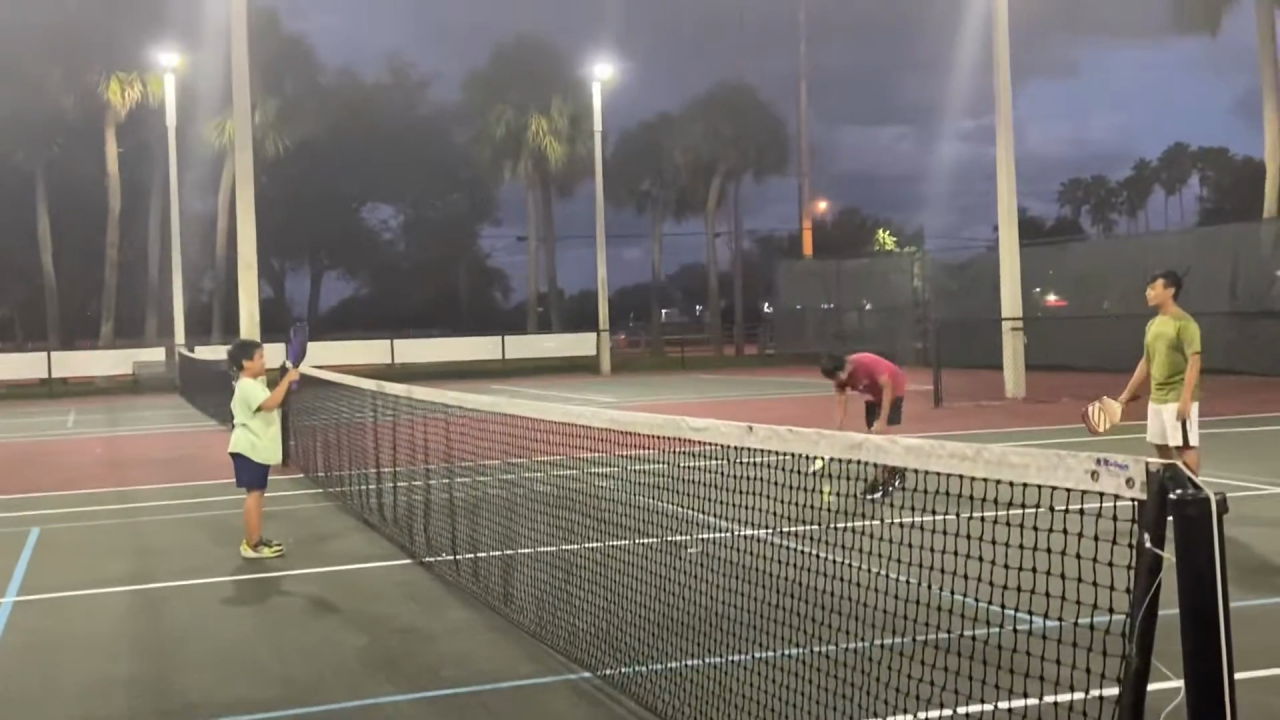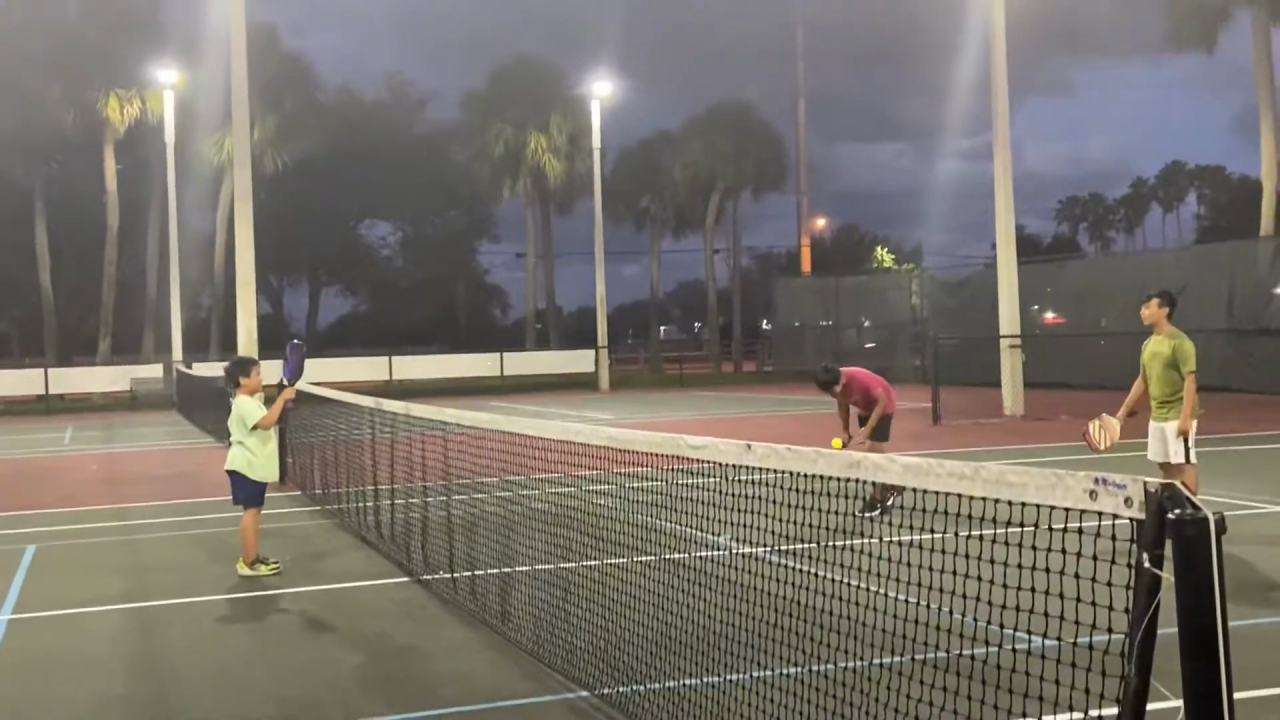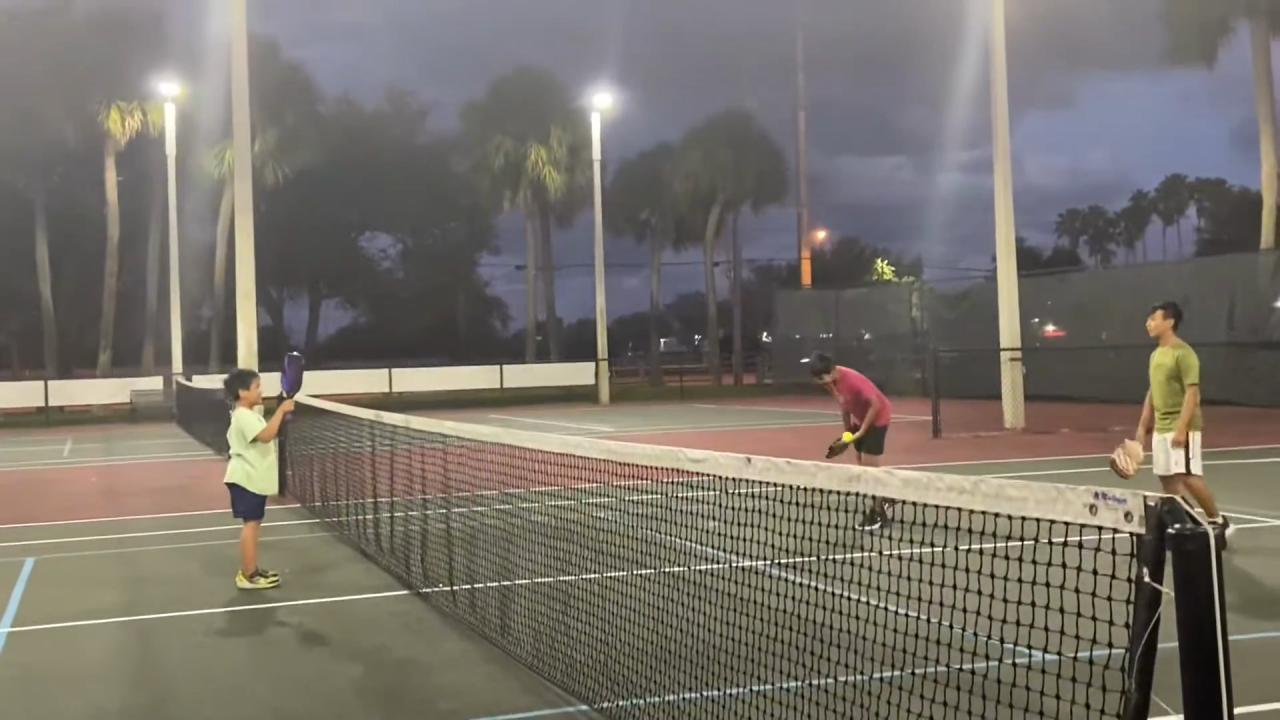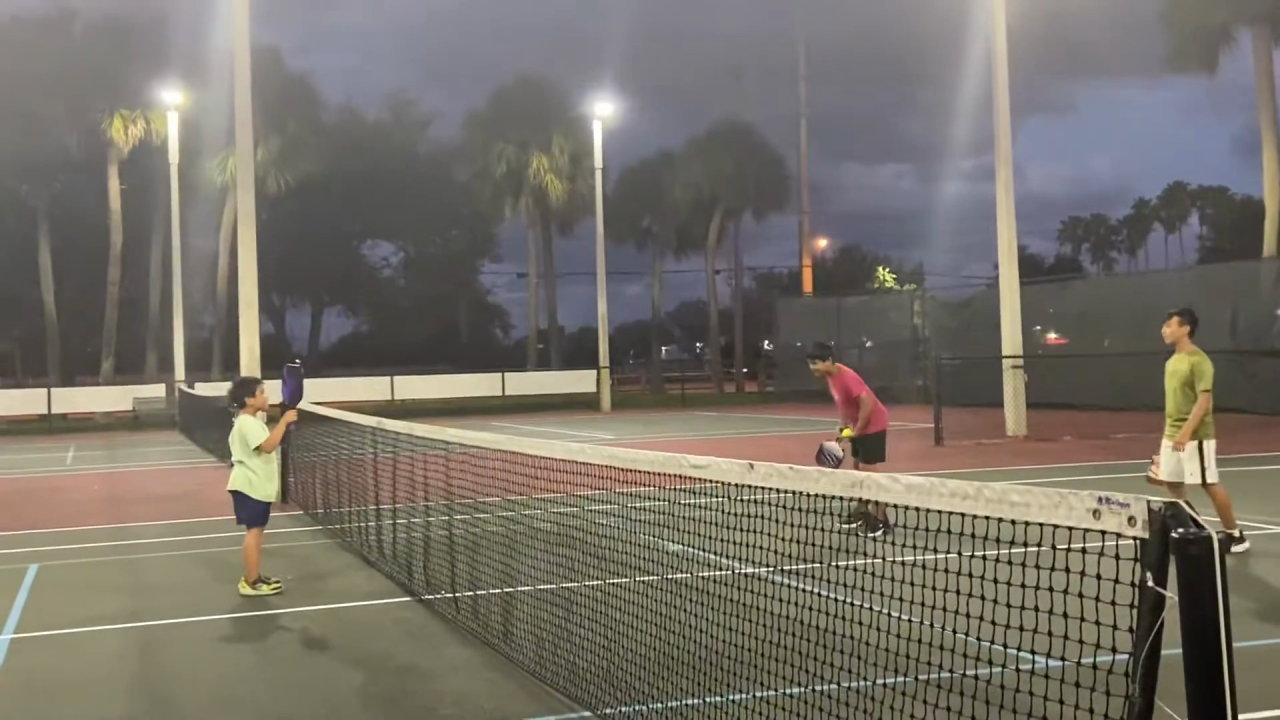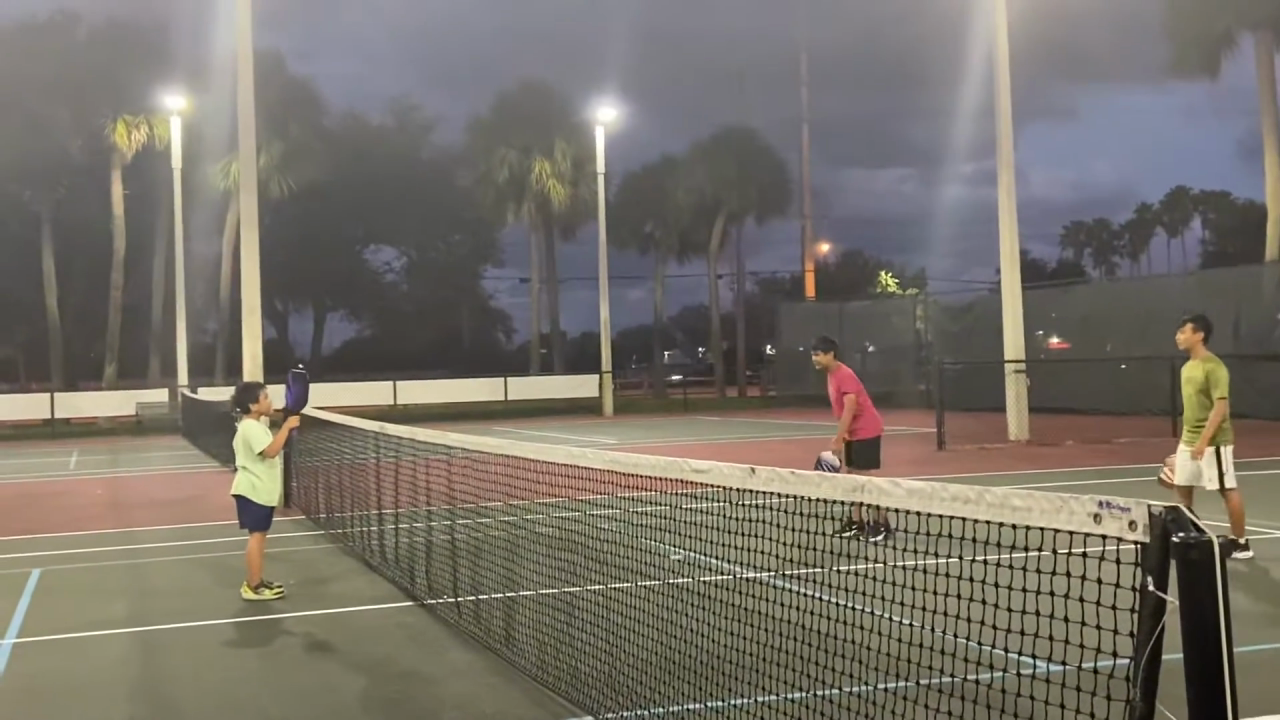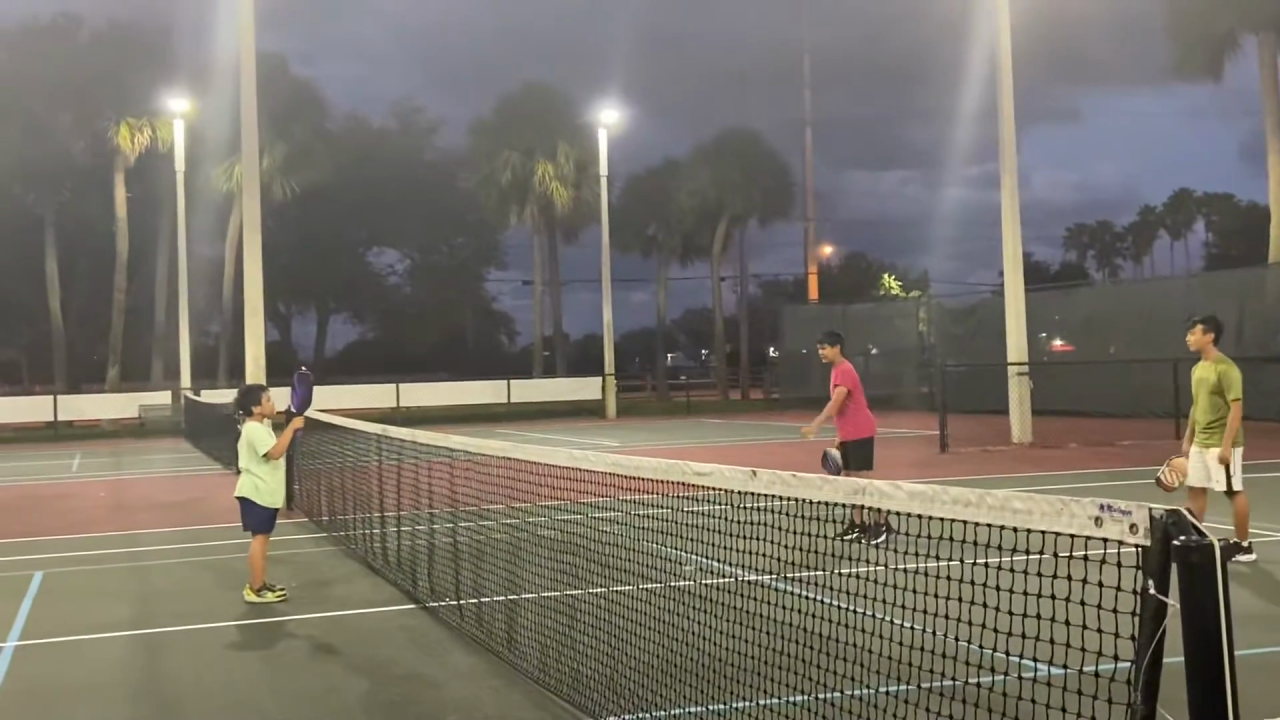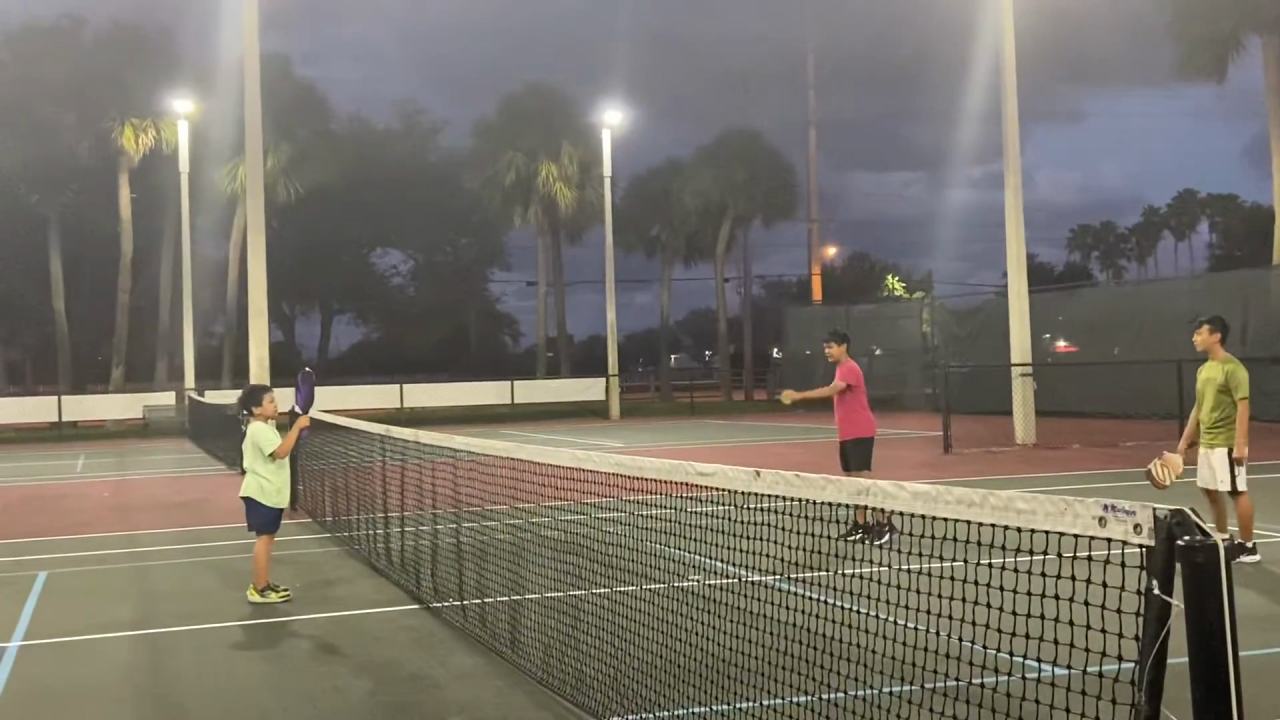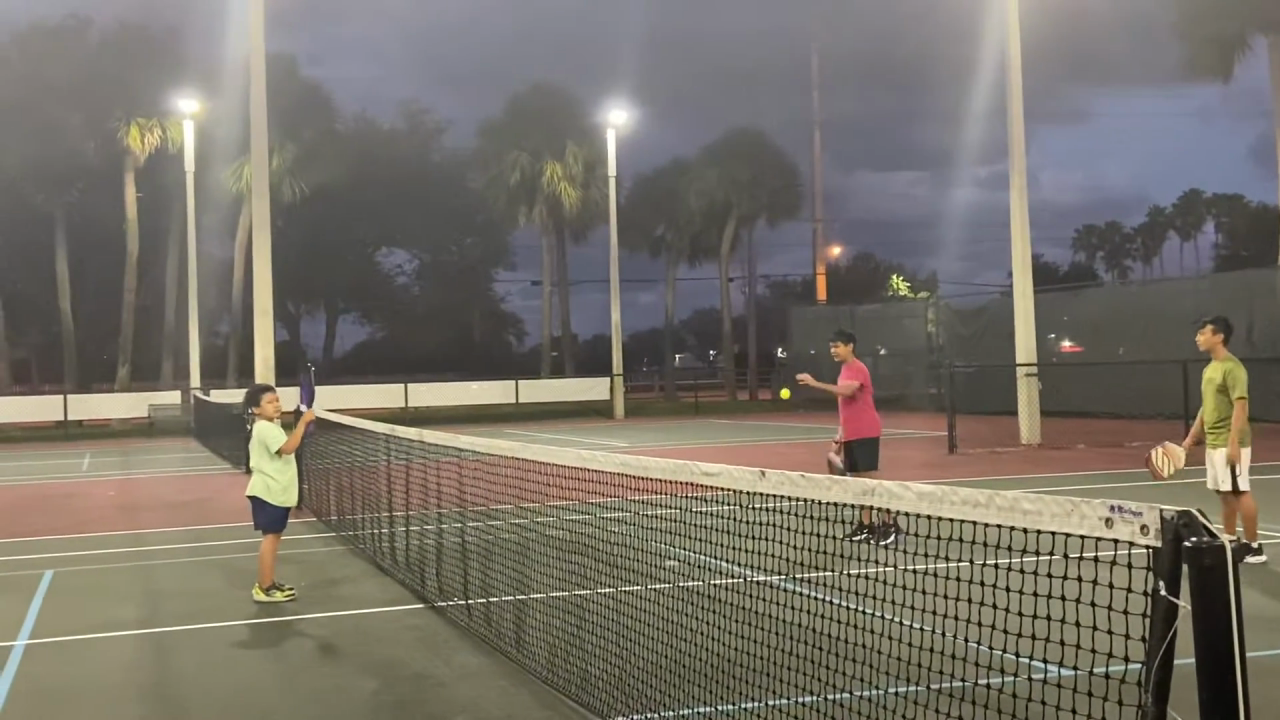
dt=0.2s
person 1, frame 1
left shoulder: (1185, 323)
right shoulder: (1153, 324)
left elbow: (1194, 362)
right elbow: (1146, 361)
left wrist: (1185, 399)
right wrist: (1128, 393)
left hip: (1178, 399)
right hip: (1156, 398)
left knee: (1185, 447)
right knee: (1161, 447)
person 1, frame 2
left shoulder: (1180, 342)
right shoulder: (1148, 344)
left elbow: (1190, 380)
right elbow: (1142, 380)
left wrist: (1185, 416)
right wrist: (1124, 411)
left hip: (1178, 416)
right hip: (1157, 416)
left knee: (1183, 465)
right knee: (1166, 467)
person 1, frame 3
left shoulder: (1183, 353)
right shoulder: (1155, 355)
left elbow: (1192, 392)
left wrist: (1181, 426)
right wrist: (1142, 426)
left hip: (1182, 428)
right hip: (1161, 428)
left knee: (1188, 478)
right knee: (1167, 479)
left ankle: (1218, 522)
person 1, frame 4
left shoulder: (1199, 360)
right shoulder: (1172, 361)
left elbow: (1204, 400)
left wrist: (1185, 431)
right wrist: (1169, 432)
left hip: (1196, 436)
right hip: (1172, 435)
left knee: (1210, 485)
right knee: (1172, 485)
left ankle: (1235, 535)
person 1, frame 5
left shoulder: (1214, 367)
right shoulder: (1186, 368)
left elbow: (1220, 407)
left wrist: (1204, 440)
left hip: (1214, 442)
right hip: (1188, 441)
left knee: (1228, 490)
right knee: (1182, 488)
left ankle: (1240, 542)
person 1, frame 6
left shoulder: (1226, 368)
right shoulder: (1197, 369)
left elbow: (1236, 408)
left wrist: (1227, 445)
right wrist: (1187, 439)
left hip: (1222, 444)
right hip: (1200, 442)
left knee: (1234, 492)
right knee: (1195, 489)
left ankle: (1243, 546)
person 1, frame 7
left shoulder: (1233, 368)
right shoulder: (1203, 369)
left elbow: (1243, 407)
left wrist: (1241, 444)
right wrist: (1185, 439)
left hip: (1227, 443)
right hip: (1206, 442)
left knee: (1237, 492)
right knee: (1210, 491)
left ankle: (1248, 546)
right ankle: (1223, 540)
person 1, frame 8
left shoulder: (1232, 367)
right shoulder: (1209, 369)
left elbow: (1240, 407)
left wrist: (1233, 443)
right wrist: (1191, 436)
left hip: (1229, 443)
right hip: (1213, 442)
left knee: (1240, 492)
right knee: (1224, 493)
left ankle: (1253, 547)
person 2, frame 1
left shoulder: (253, 384)
right shoulder: (248, 386)
left elbow: (268, 405)
right elbow: (270, 404)
right wrist: (287, 380)
left hip: (256, 448)
right hip: (250, 449)
left knee: (257, 493)
right knee: (254, 493)
left ankle: (255, 539)
right ankle: (252, 544)
person 2, frame 2
left shoulder: (250, 402)
right shoulder: (244, 403)
left elbow: (265, 422)
right elbow: (266, 423)
right wrist: (282, 398)
left hip: (253, 465)
right hip: (247, 466)
left knee: (254, 511)
right knee: (251, 511)
left ankle: (252, 557)
right ankle: (249, 562)
person 2, frame 3
left shoulder: (248, 414)
right shoulder: (244, 416)
left elbow: (265, 435)
right elbow: (266, 436)
right wrist: (281, 411)
left hip: (253, 478)
right hip: (247, 479)
left knee: (254, 523)
right knee: (251, 524)
left ankle: (251, 570)
right ankle: (248, 575)
person 2, frame 4
left shoulder: (251, 421)
right shoulder: (247, 423)
left elbow: (267, 444)
right elbow: (268, 446)
right wrist: (284, 422)
left hip: (257, 485)
right hip: (250, 486)
left knee: (257, 530)
right knee: (254, 530)
left ankle: (253, 576)
right ankle: (250, 582)
person 2, frame 5
left shoulder: (255, 425)
right shoulder: (251, 427)
left elbow: (269, 450)
right elbow: (271, 451)
right wrist: (286, 427)
left hip: (260, 490)
right hip: (253, 491)
left knee: (259, 535)
right knee: (257, 535)
left ankle: (255, 581)
right ankle: (253, 586)
person 2, frame 6
left shoulder: (258, 427)
right shoulder: (255, 429)
left elbow: (273, 452)
right elbow: (275, 453)
right wrist: (291, 428)
left hip: (263, 492)
right hip: (257, 493)
left knee: (262, 537)
right knee: (260, 537)
left ankle: (258, 584)
right ankle: (256, 589)
person 2, frame 7
left shoulder: (263, 427)
right shoulder: (260, 429)
left elbow: (278, 452)
right elbow: (281, 452)
right wrist: (296, 427)
left hip: (268, 492)
right hip: (262, 493)
left knee: (267, 538)
right knee: (264, 538)
left ankle: (262, 584)
right ankle: (259, 589)
person 2, frame 8
left shoulder: (269, 426)
right shoulder: (265, 428)
left elbow: (285, 449)
right elbow: (288, 448)
right wrist: (302, 422)
left hip: (275, 492)
right hip: (268, 492)
left knee: (273, 537)
right knee: (270, 537)
left ankle: (267, 583)
right ankle: (265, 588)
person 3, frame 1
left shoulder: (868, 363)
right shoulder: (839, 376)
left elbow: (887, 387)
right elbow: (841, 406)
left wrist: (882, 420)
right wrist: (836, 431)
left hip: (893, 389)
right hip: (873, 394)
left knee: (880, 433)
right knee: (873, 433)
left ankle: (880, 481)
right ankle: (894, 471)
person 3, frame 2
left shoulder: (861, 378)
right shoulder: (833, 386)
left elbow: (882, 400)
right elbow: (842, 406)
left wrist: (868, 429)
right wrist: (846, 431)
left hip: (882, 405)
right hip: (864, 408)
left knee: (873, 449)
right knee: (871, 450)
left ankle: (877, 499)
right ankle: (890, 487)
person 3, frame 3
left shoulder: (853, 380)
right shoulder: (829, 380)
left elbow: (876, 404)
left wrist: (862, 431)
right wrist: (847, 426)
left hip: (877, 416)
right hip: (860, 419)
left knee: (869, 464)
right knee: (862, 463)
left ankle: (878, 512)
right ankle: (881, 499)
person 3, frame 4
left shoulder: (847, 378)
right shoulder: (829, 375)
left elbow: (867, 404)
left wrist: (856, 431)
right wrist: (844, 425)
left hip: (873, 424)
right hip: (858, 426)
left knee: (868, 471)
right knee: (857, 469)
left ankle: (881, 520)
right ankle: (861, 512)
person 3, frame 5
left shoulder: (844, 375)
right shoulder: (830, 374)
left elbow: (850, 408)
left wrist: (839, 439)
right wrist: (840, 434)
left hip: (866, 431)
right hip: (854, 432)
left knee: (866, 477)
right knee: (851, 476)
left ankle: (882, 524)
right ankle: (856, 522)
person 3, frame 6
left shoulder: (845, 370)
right shoulder: (836, 369)
left elbow: (836, 402)
left wrist: (814, 425)
right wrist: (840, 436)
left hip: (860, 433)
right hip: (848, 434)
right knee: (850, 478)
left ankle: (882, 524)
right ankle: (858, 525)
person 3, frame 7
left shoulder: (850, 369)
right shoulder: (842, 369)
left elbow: (831, 390)
left wrist: (798, 395)
left hip: (860, 434)
right hip: (848, 434)
left knee: (862, 478)
right knee: (852, 479)
left ankle: (884, 523)
right ankle: (861, 525)
person 3, frame 8
left shoulder: (858, 369)
right shoulder: (844, 371)
left elbow: (847, 391)
left wrist: (814, 383)
right wrist: (840, 436)
left hip: (866, 434)
right hip: (851, 435)
left knee: (870, 479)
right knee: (857, 480)
left ankle: (890, 524)
right ankle: (866, 525)
